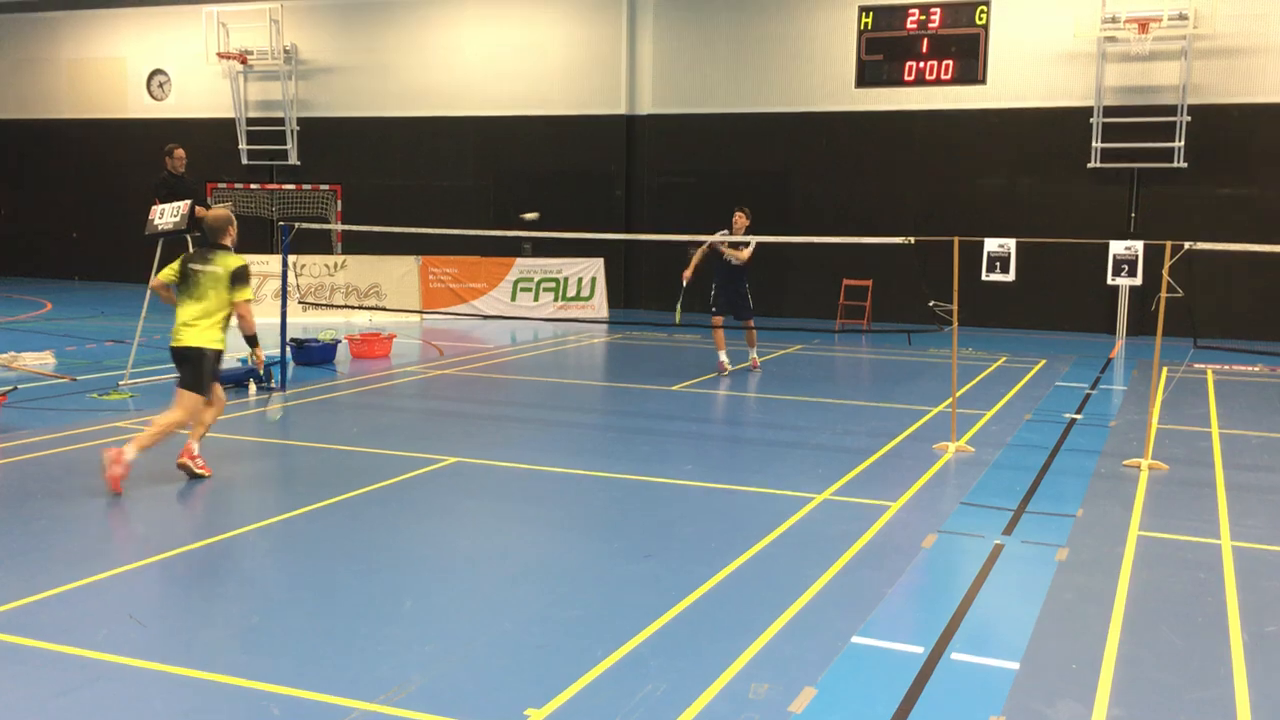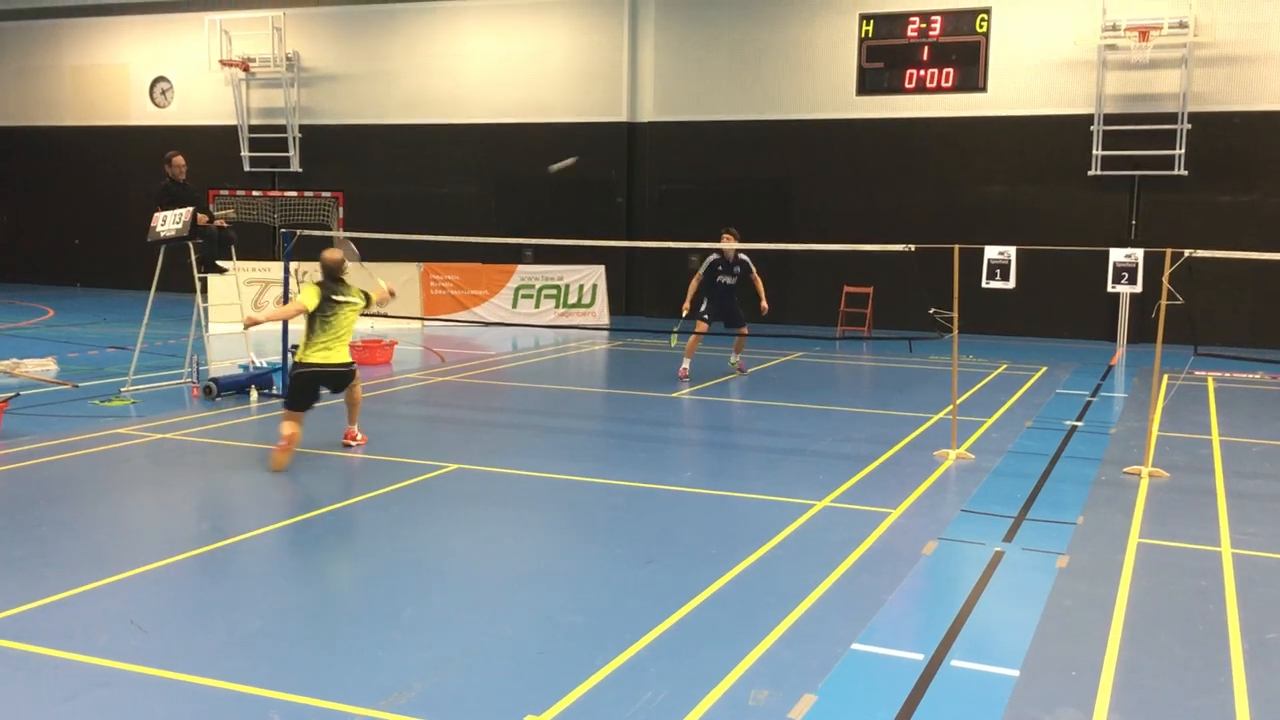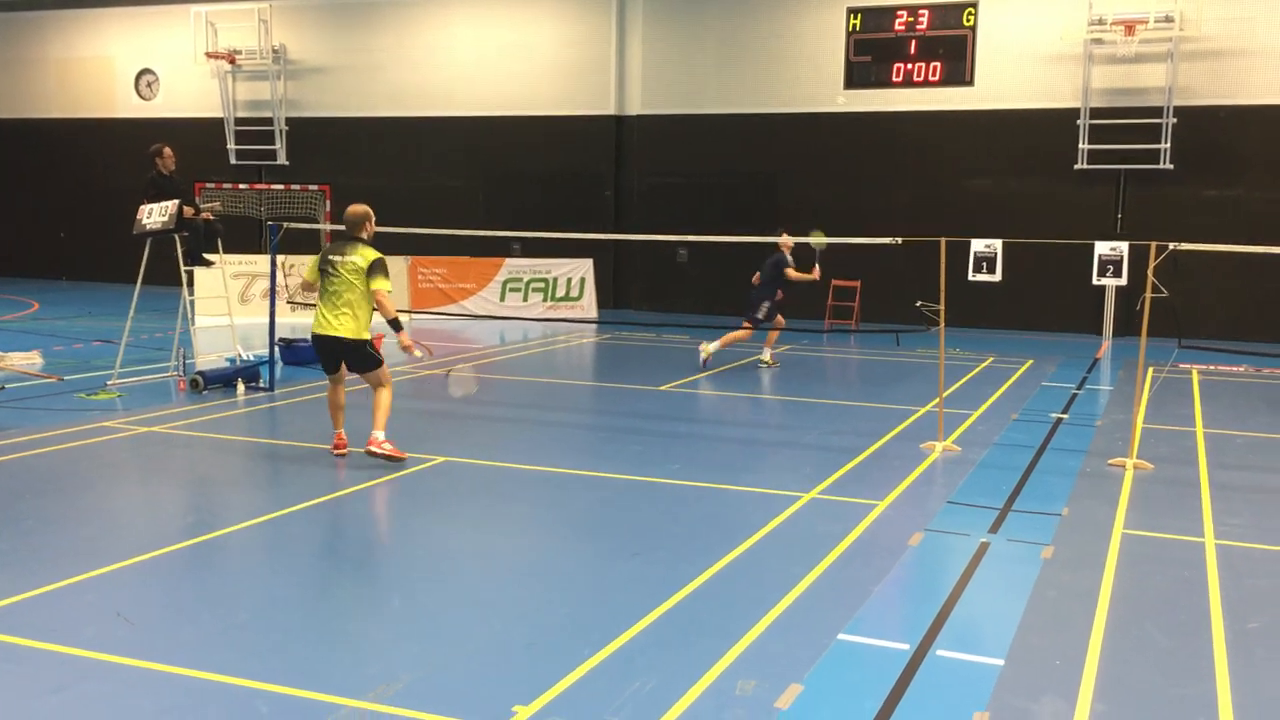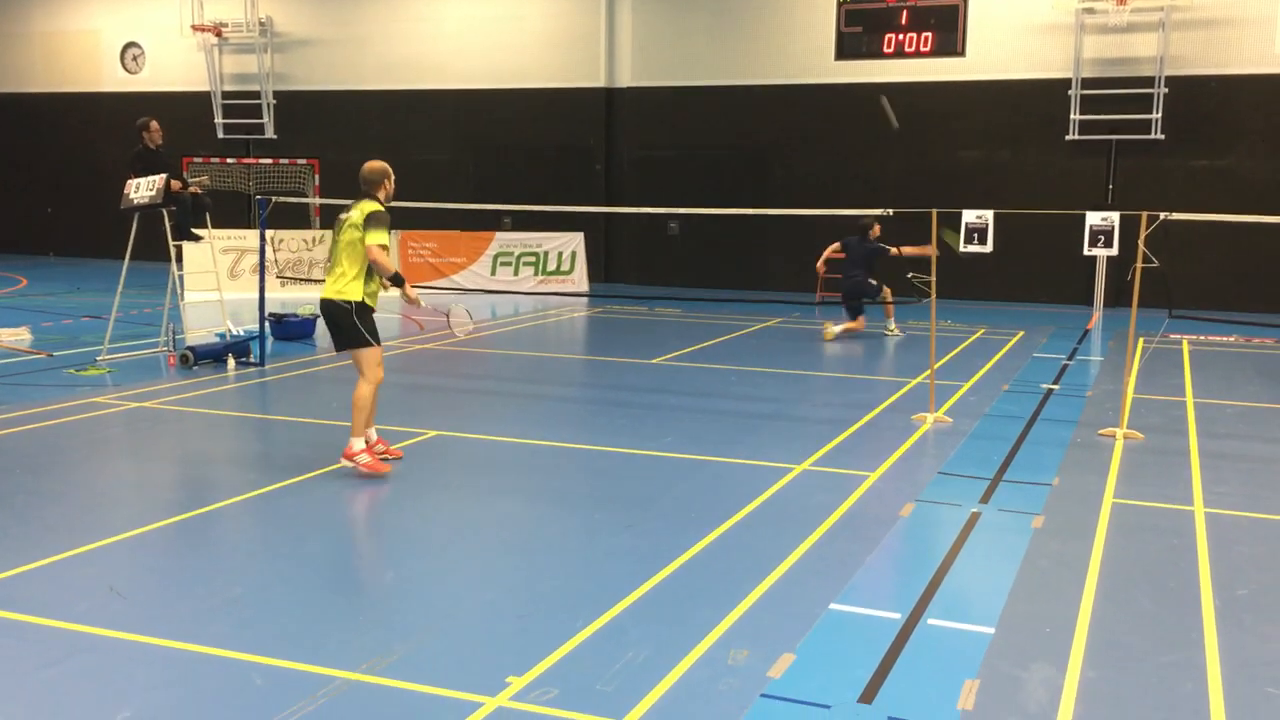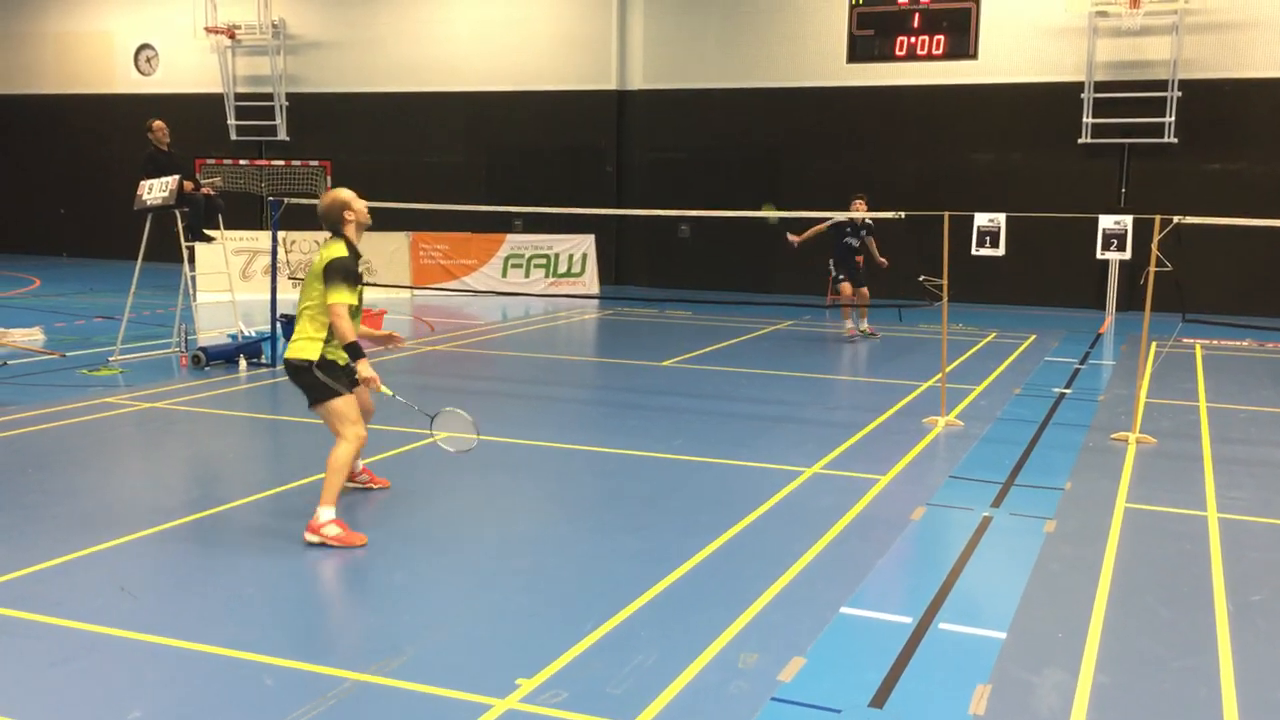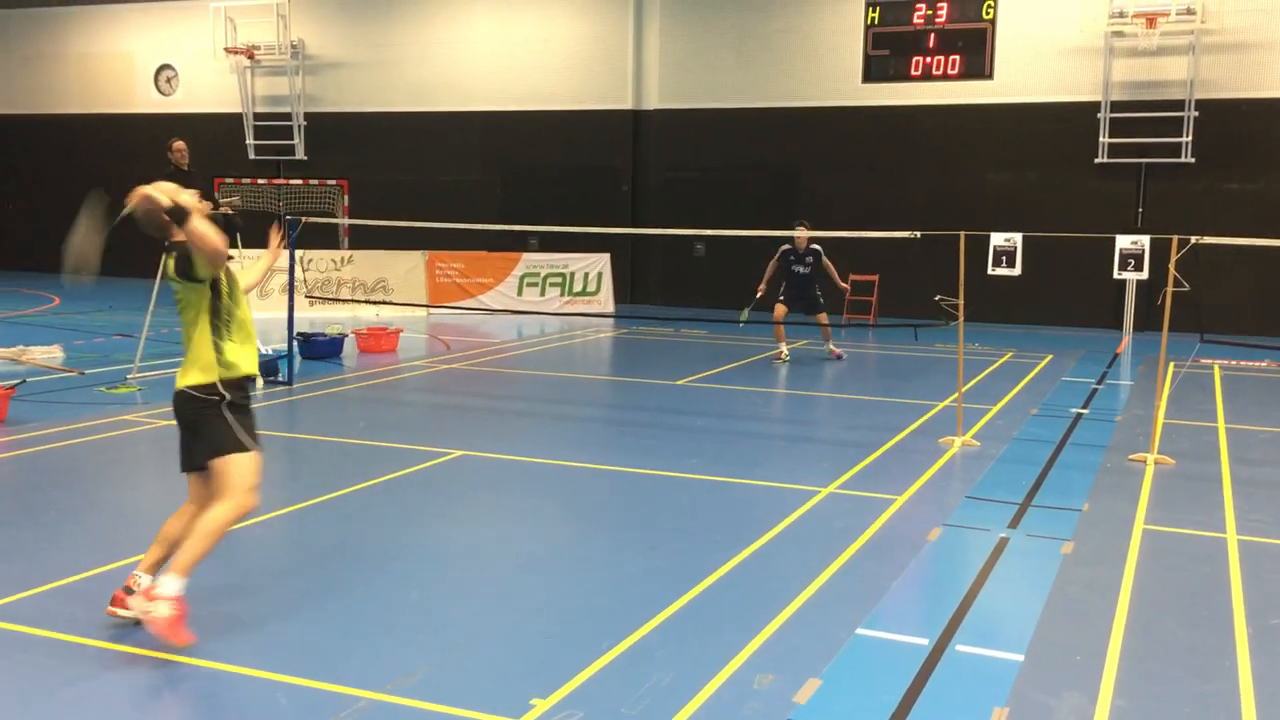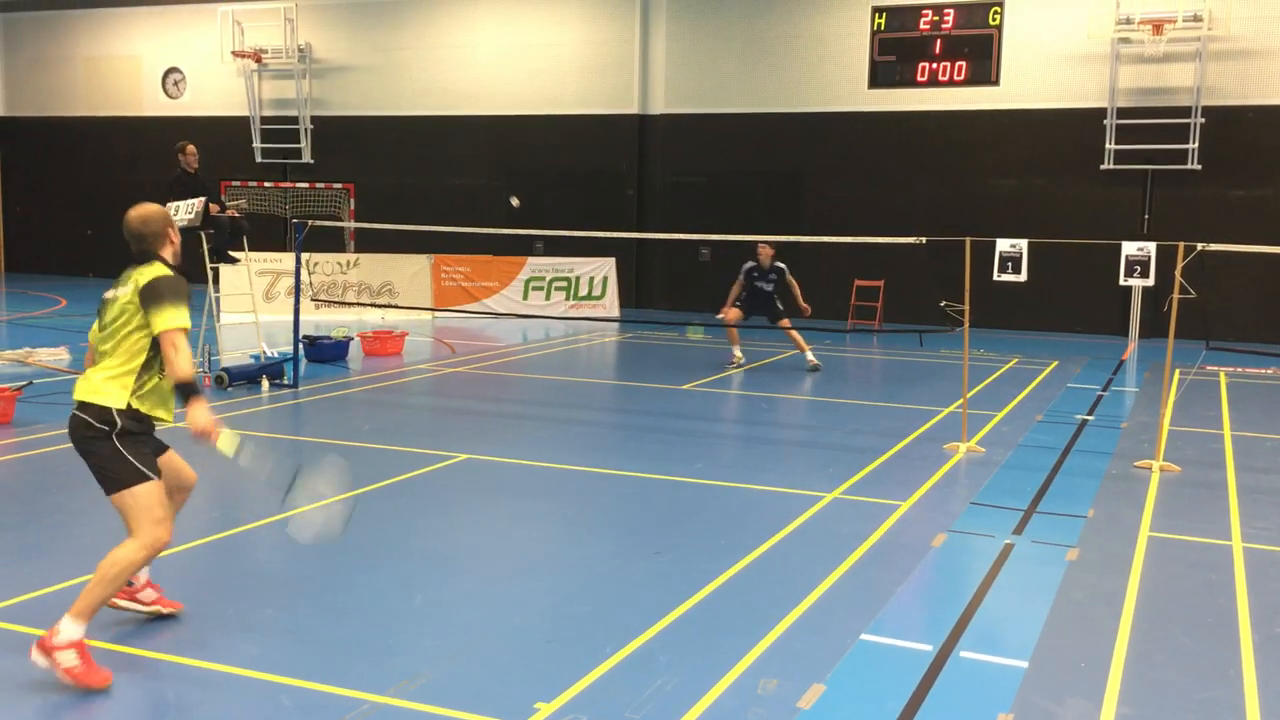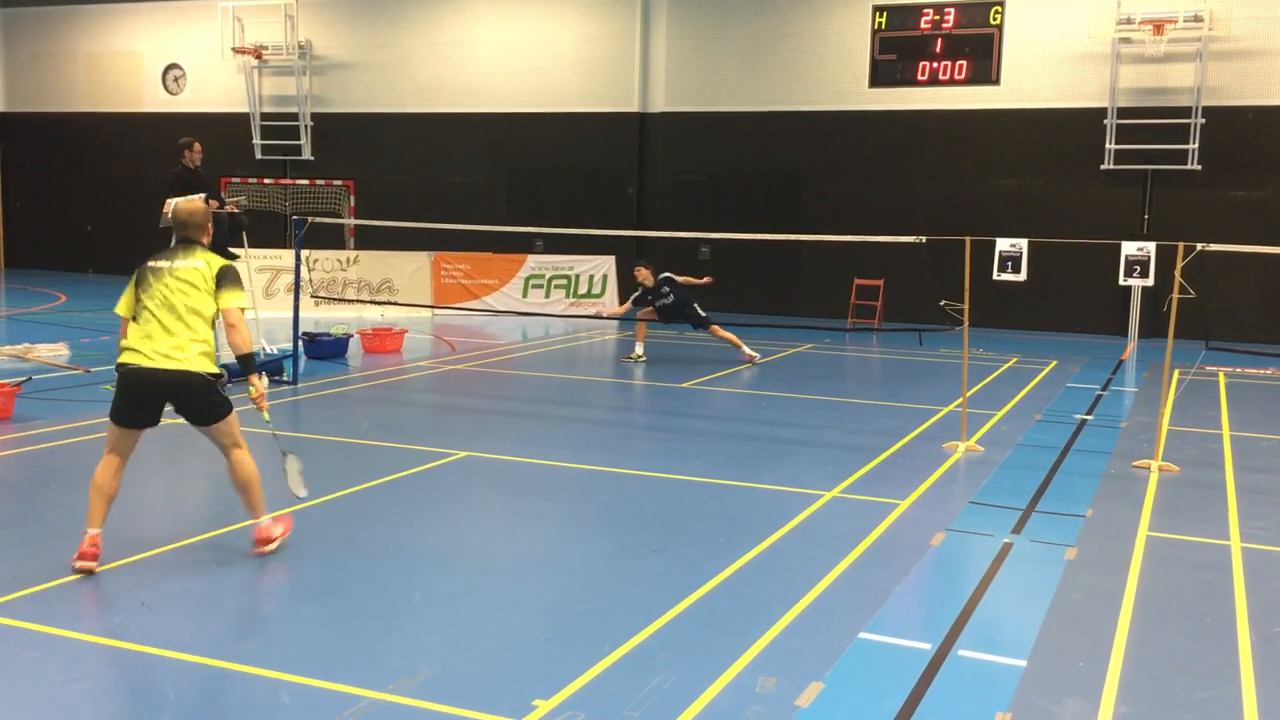
dt=0.5s
person 1, frame 1
left shoulder: (189, 259)
right shoulder: (236, 266)
left elbow: (156, 285)
right elbow: (243, 313)
right wrist: (255, 346)
left hip: (181, 342)
right hip: (203, 347)
left knee: (216, 400)
right knee: (183, 414)
left ankle: (191, 452)
right ankle: (123, 455)
person 1, frame 2
left shoulder: (319, 289)
right shoulder: (356, 294)
left elbow: (297, 307)
right elbow: (376, 298)
left wrist: (260, 318)
right wrist: (388, 292)
left hip: (307, 366)
right hip: (340, 365)
left knee: (290, 420)
right knee: (353, 385)
left ankle: (288, 436)
right ankle: (353, 432)
person 1, frame 3
left shoulder: (328, 253)
right shoulder: (373, 258)
left elbow: (306, 285)
right elbow: (380, 298)
right wrist: (401, 332)
left hip: (321, 334)
right hip: (353, 337)
left knee: (336, 382)
right knee: (383, 384)
left ankle: (339, 437)
right ankle: (378, 439)
person 1, frame 4
left shoulder: (350, 212)
right shoulder: (376, 213)
left elbow: (336, 255)
right elbow: (375, 253)
right wrist: (402, 284)
left hip: (335, 301)
right hip: (350, 303)
left knee: (374, 372)
right knee: (372, 375)
left ankle: (369, 442)
right ankle: (357, 449)
person 1, frame 5
left shoulder: (336, 253)
right shoulder: (342, 258)
right elbow: (337, 315)
left wrist: (374, 336)
right wrist: (360, 360)
left hip: (323, 356)
right hip: (311, 360)
left knee: (365, 404)
right knee: (352, 433)
left ankle: (352, 470)
right ankle: (323, 521)
person 1, frame 6
left shoulder: (206, 265)
right shoulder: (190, 261)
left elbow: (237, 279)
right elbow: (217, 249)
left wrist: (272, 256)
right wrist: (171, 209)
left hip: (201, 397)
right hip: (214, 398)
left knee: (198, 508)
right knee: (237, 499)
left ankle: (137, 587)
right ankle: (164, 593)
person 1, frame 7
left shoulder: (121, 284)
right shoulder: (165, 282)
right elbow: (174, 346)
right wrist: (195, 402)
left hip: (108, 415)
right hip: (110, 421)
left knee: (180, 481)
right knee: (152, 535)
left ankle: (133, 582)
right ankle: (63, 636)
person 1, frame 8
left shoulder: (148, 266)
right shoulder: (219, 268)
left elbow: (124, 328)
right elbow: (234, 322)
right wrist: (252, 375)
left hip: (136, 369)
right hip: (191, 373)
left knee: (114, 455)
right knee: (234, 446)
left ankle: (90, 542)
right ankle: (264, 528)
